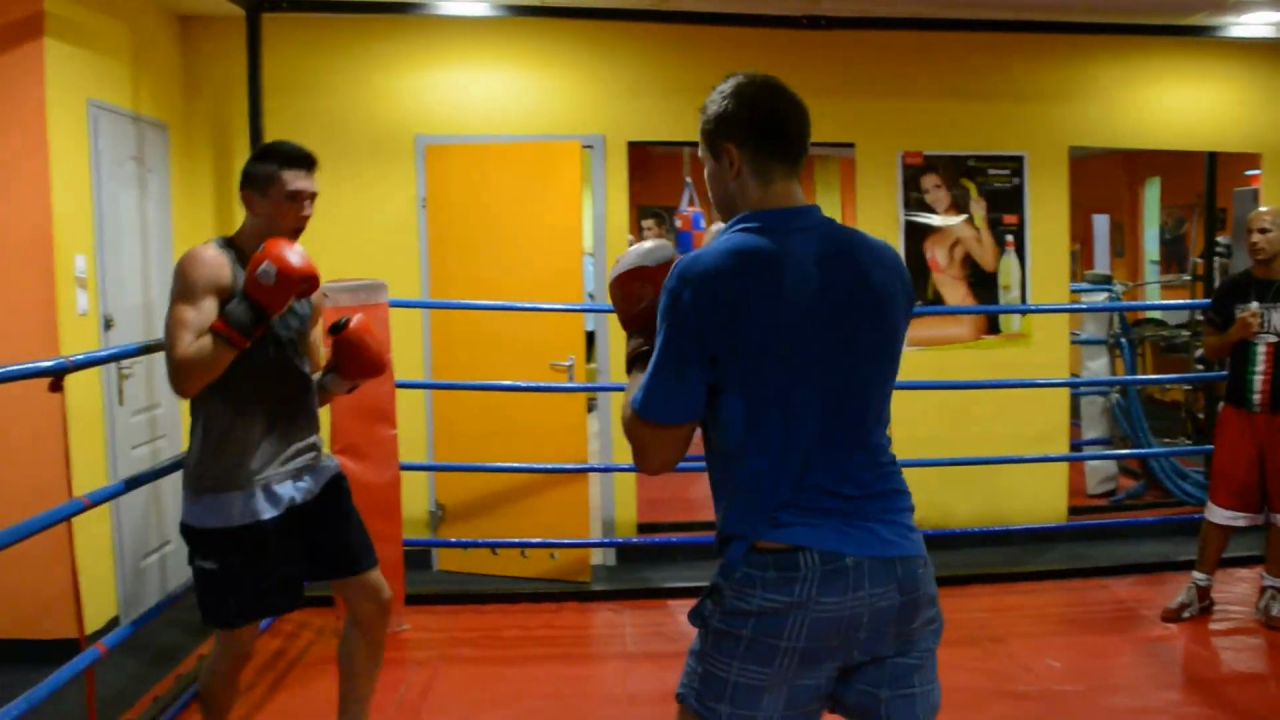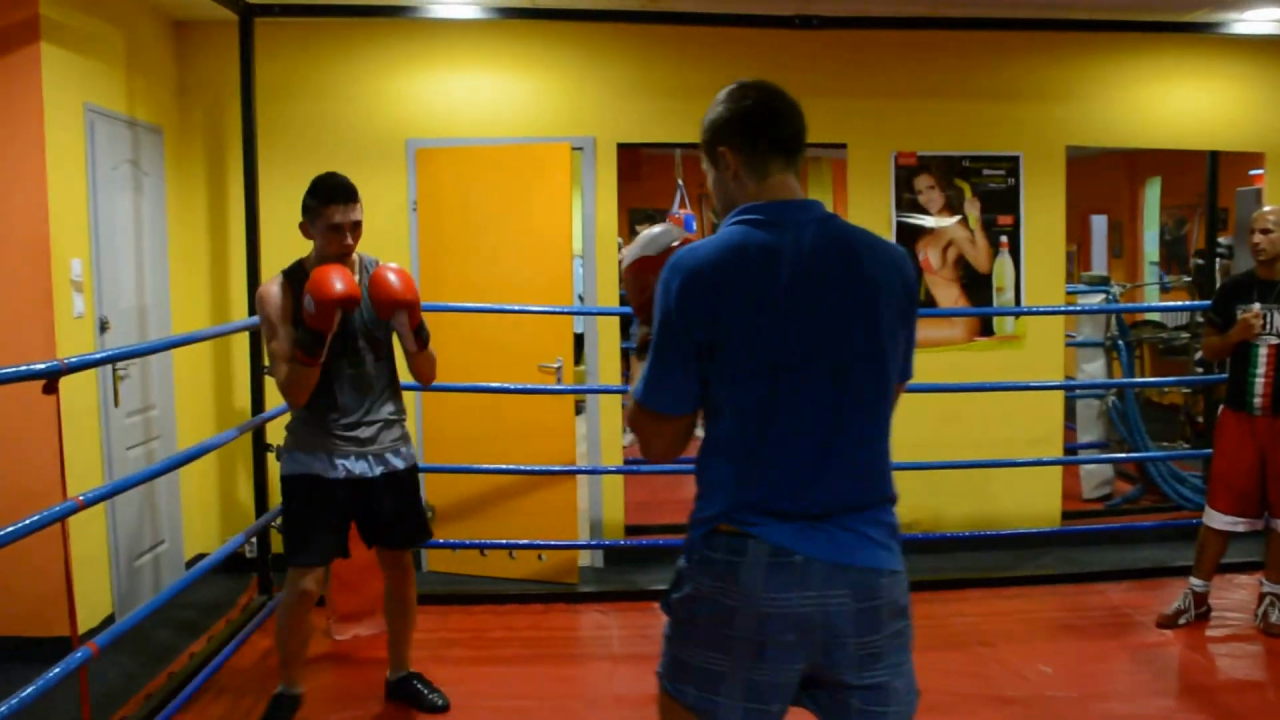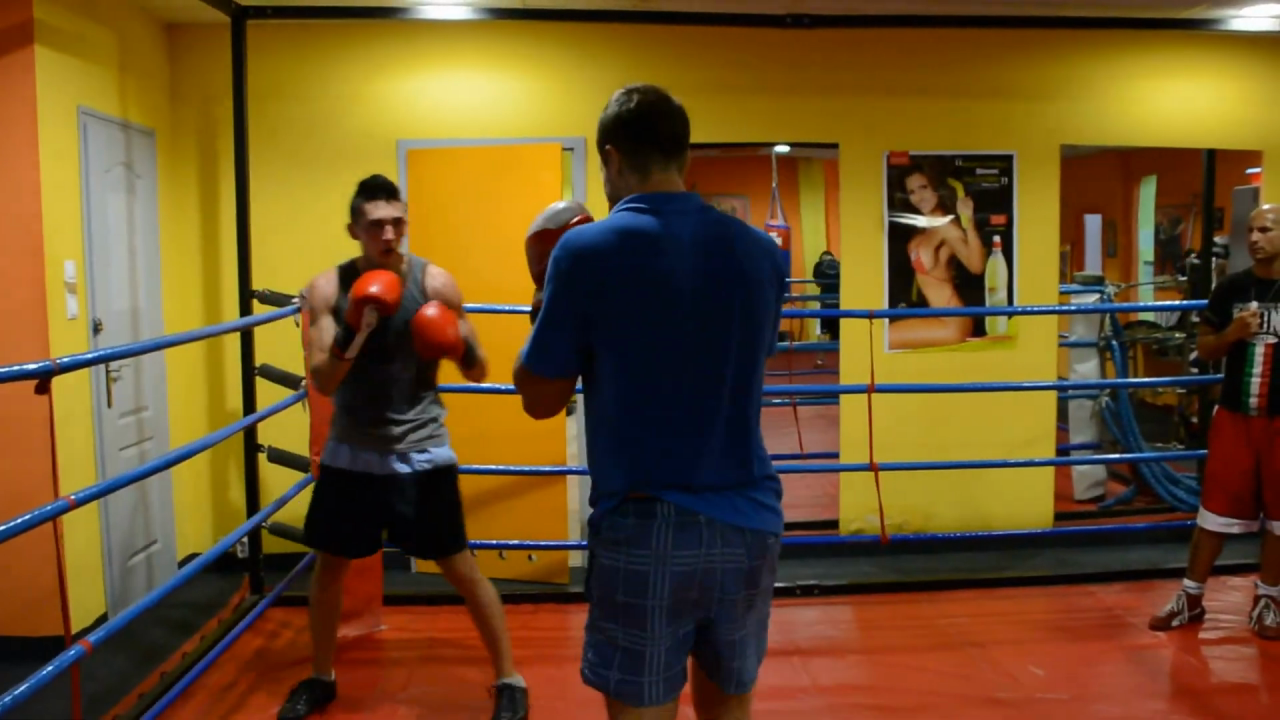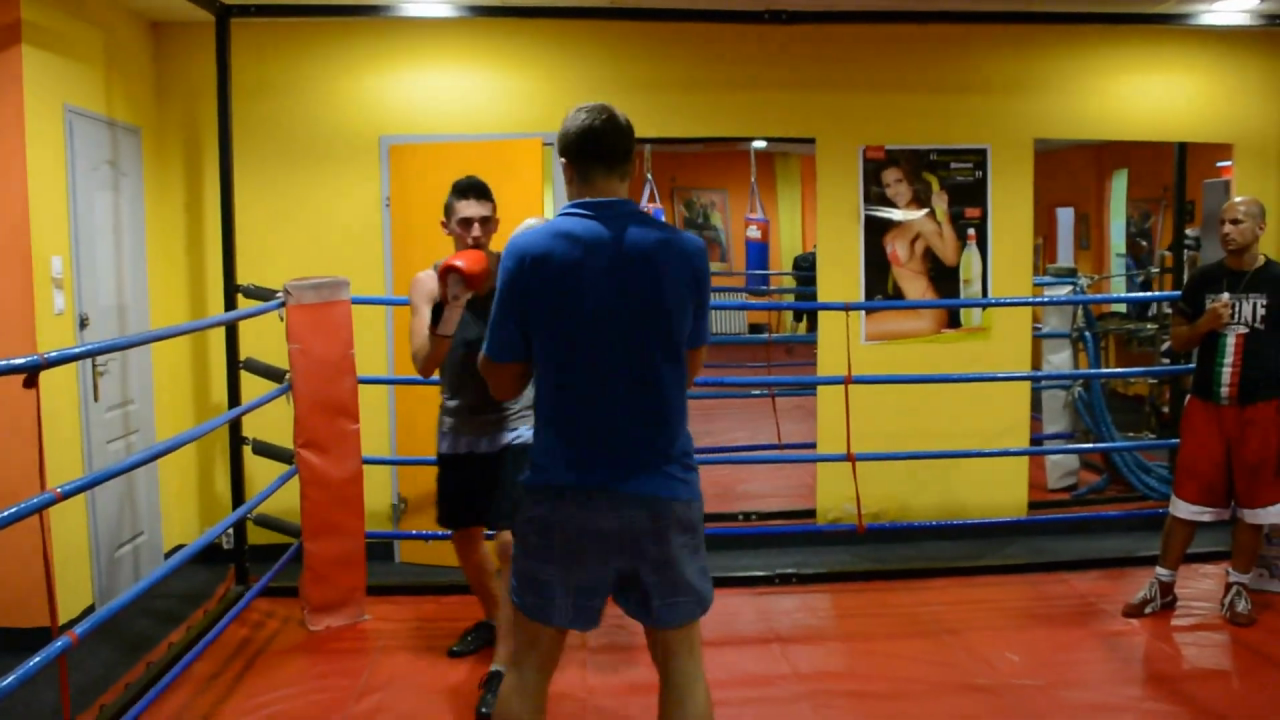
dt=0.5s
person 1, frame 1
left shoulder: (702, 277)
right shoulder: (884, 267)
left elbow: (655, 452)
left wrist: (642, 348)
left hip: (777, 577)
right hip: (894, 562)
person 1, frame 2
left shoulder: (696, 270)
right shoulder: (888, 265)
left elbow: (658, 442)
left wrist: (657, 340)
left hip: (739, 568)
right hip: (865, 563)
person 1, frame 3
left shoulder: (586, 252)
right shoulder: (760, 254)
left elbow: (540, 398)
left wrist: (548, 308)
left hip: (642, 530)
right hip: (747, 523)
person 1, frame 4
left shoulder: (531, 251)
right shoulder: (685, 252)
left elbow: (502, 380)
left hip: (562, 498)
right hip: (664, 492)
left knee: (528, 668)
right knee: (681, 666)
person 2, frame 1
left shoulder: (305, 288)
right shoulder: (207, 265)
right elbow: (184, 378)
left wrist: (343, 373)
right wrist: (248, 308)
left hip: (309, 474)
right hip: (232, 496)
left knee: (374, 598)
right knee: (238, 645)
person 2, frame 2
left shoulder: (386, 279)
right shoulder: (278, 293)
left elbow: (425, 375)
right elbow: (294, 394)
left wrist: (413, 324)
right wrist: (318, 332)
left hip: (388, 452)
right hip: (316, 460)
left knee: (399, 567)
right knee: (302, 584)
left ankle: (400, 674)
person 2, frame 3
left shoulder: (436, 283)
right shoulder: (328, 288)
left elbow: (478, 372)
right elbow: (321, 382)
left wrist: (464, 347)
right wrist: (356, 332)
left hip: (422, 451)
right hip: (352, 453)
left knee: (459, 567)
right knee: (329, 566)
person 2, frame 4
right shoulder: (429, 283)
right elbow: (424, 364)
right wrist: (450, 305)
left hip: (513, 429)
right hip: (459, 433)
left knee: (505, 540)
right knee: (464, 536)
left ankle: (503, 664)
right ankle: (492, 622)
person 3, frame 1
right shoulder: (1231, 289)
right elbow: (1209, 349)
right wrist: (1235, 333)
right hip: (1238, 412)
right knee: (1221, 504)
right ankle: (1200, 589)
person 3, frame 2
right shoulder: (1233, 289)
right elbow: (1208, 350)
right wrist: (1236, 335)
right hip: (1239, 414)
right knee: (1220, 508)
right ankle: (1197, 596)
person 3, frame 3
right shoulder: (1231, 288)
right elbow: (1204, 349)
right wrist: (1232, 332)
right hip: (1235, 415)
right knee: (1215, 510)
right ankle: (1191, 597)
person 3, frame 4
right shoulder: (1204, 279)
right elbow: (1178, 341)
right wrist: (1205, 323)
right hip: (1206, 405)
right knee: (1187, 498)
left ankle: (1238, 588)
right ankle: (1163, 585)
